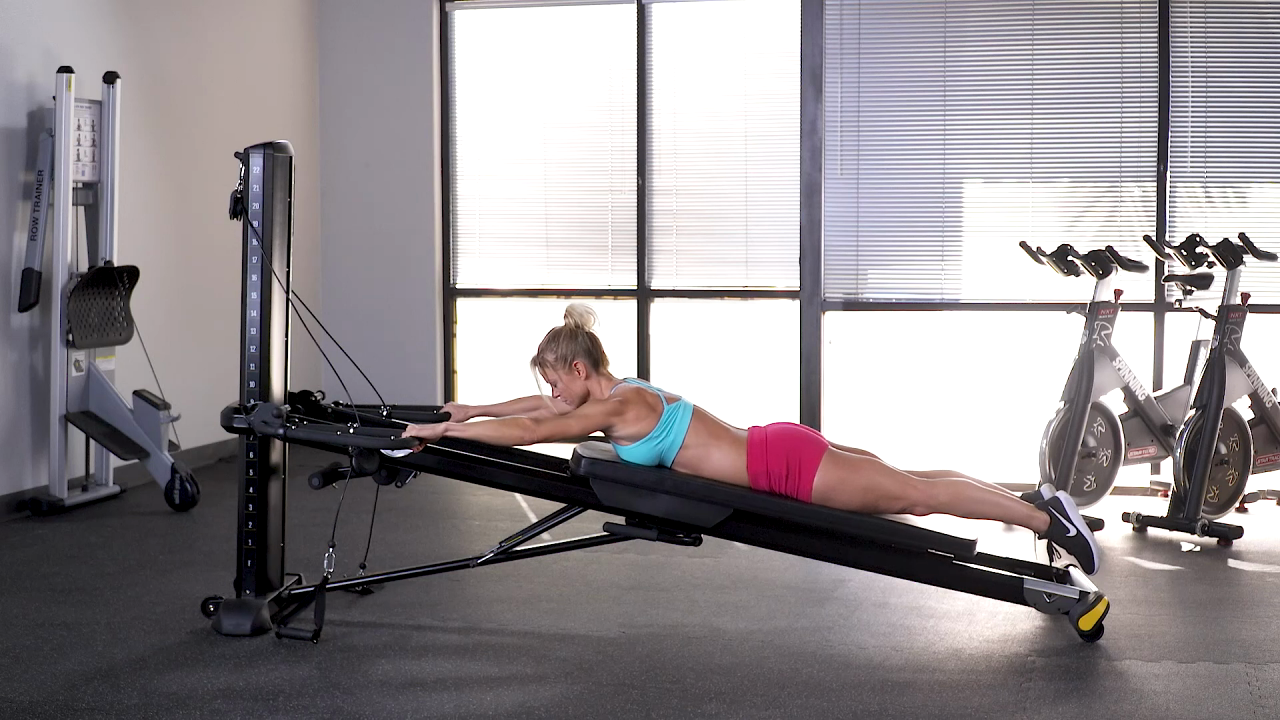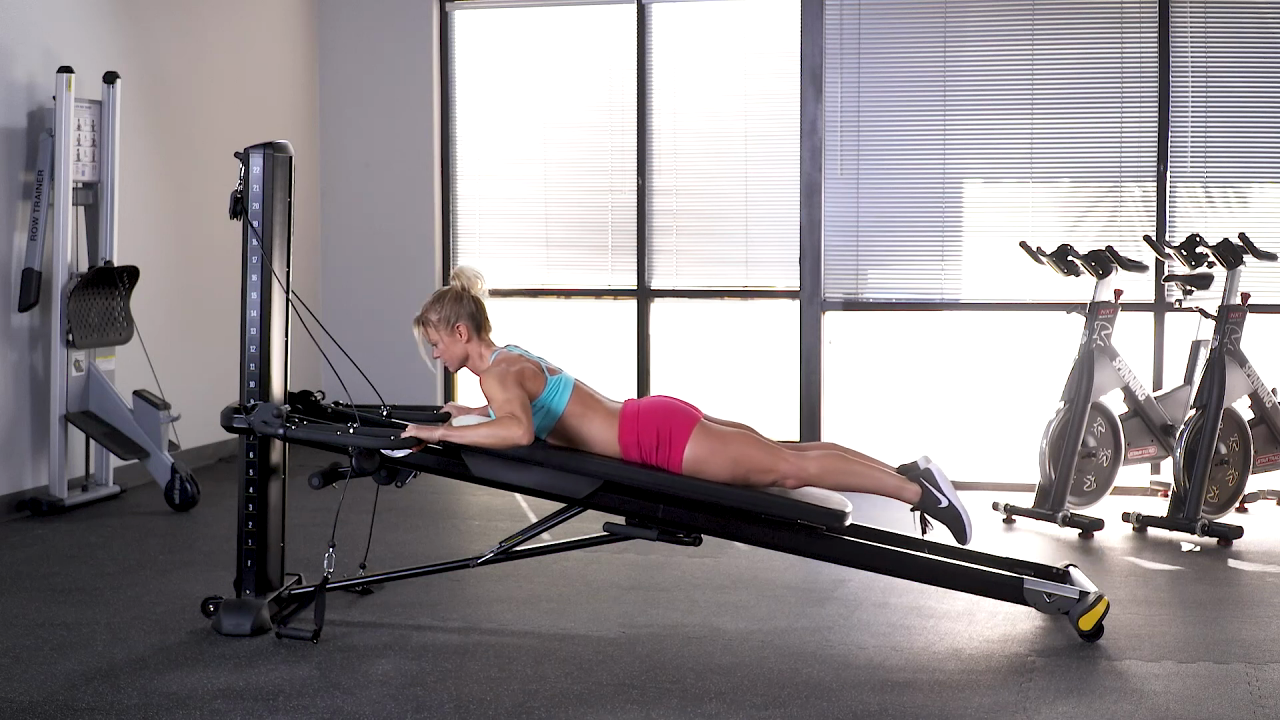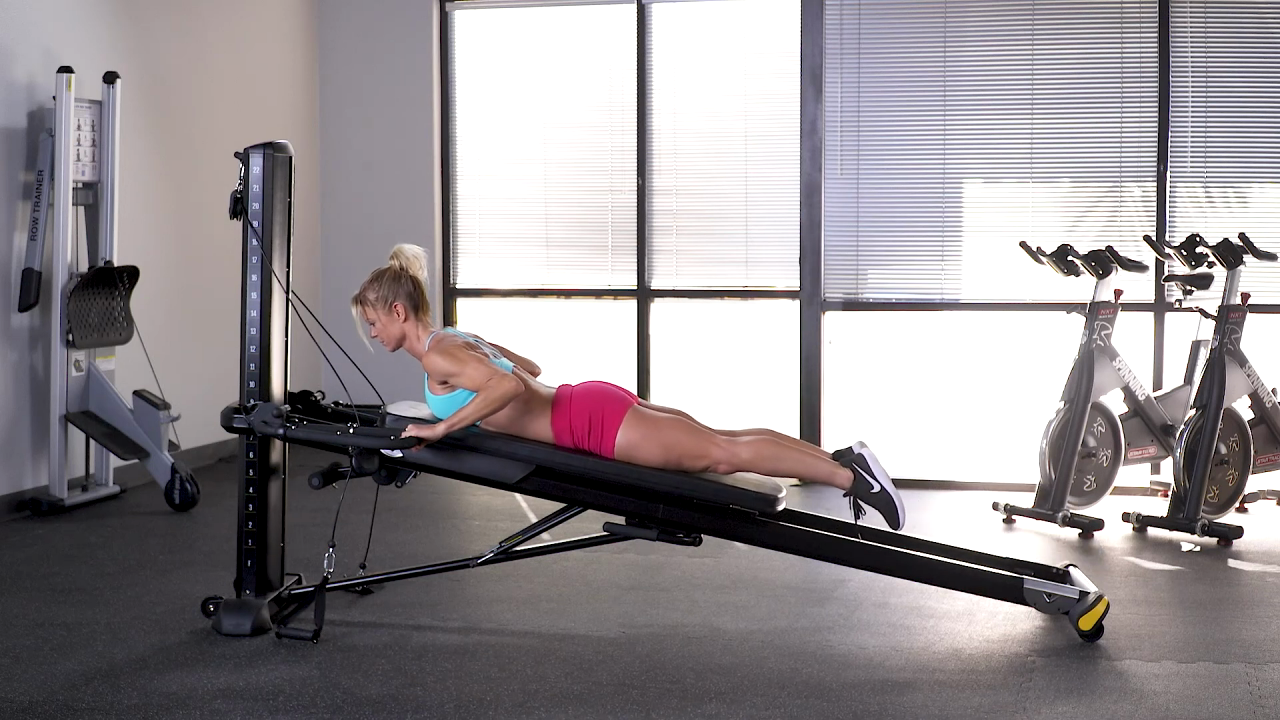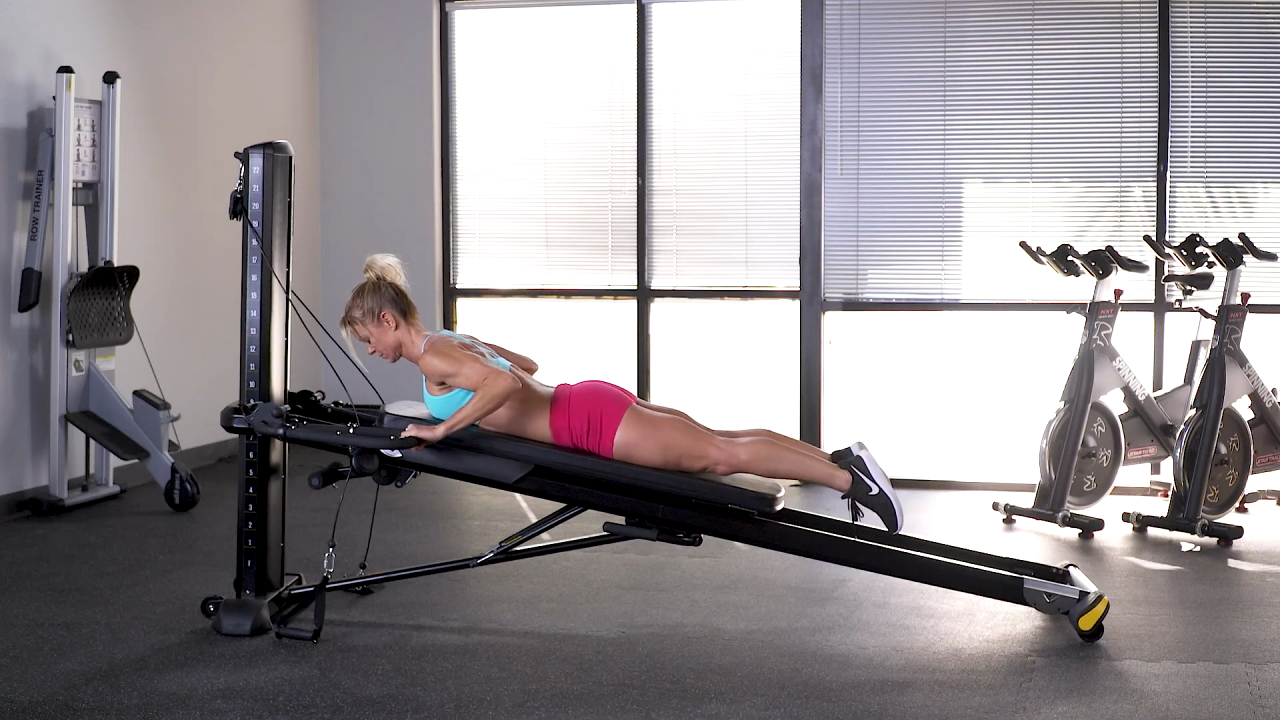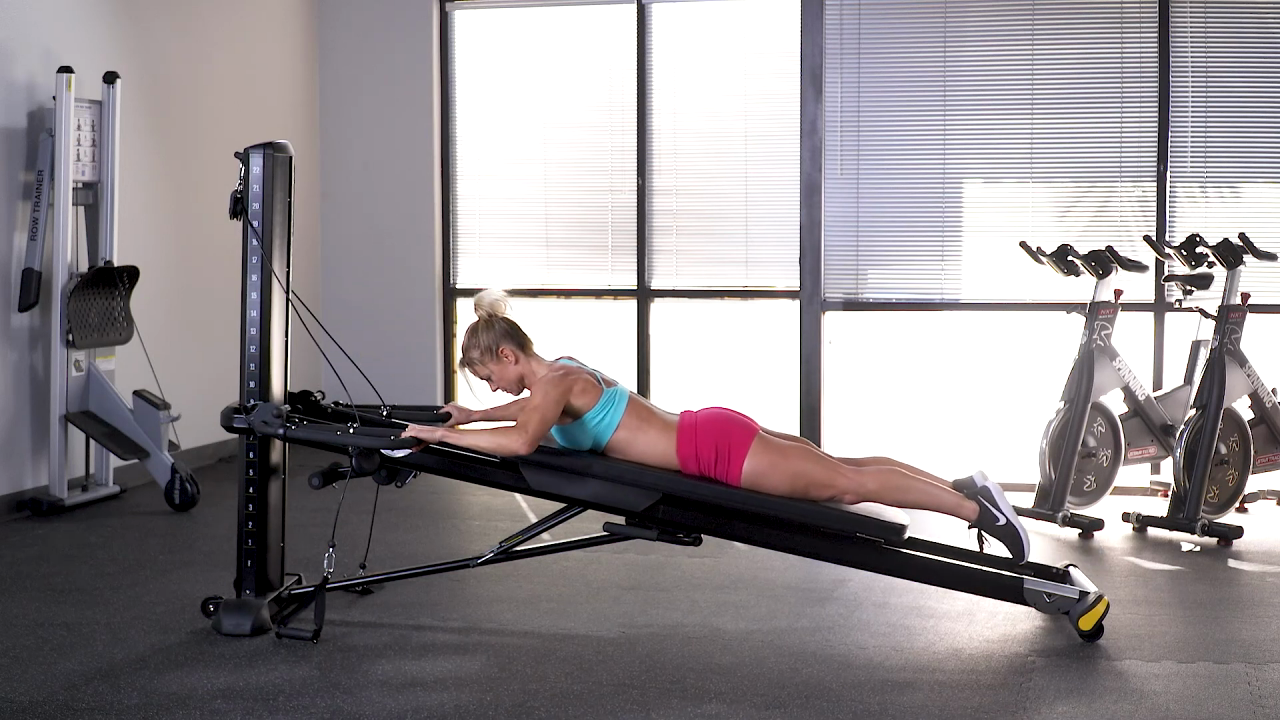
dt=1s
person 1, frame 1
left shoulder: (616, 407)
right shoulder: (614, 392)
left elbow: (529, 432)
right elbow: (545, 407)
left wrist: (442, 432)
right wrist: (472, 408)
left hip: (782, 464)
right hip: (779, 453)
left knee: (914, 495)
right knee: (910, 484)
left ankle: (1046, 518)
right ankle: (1034, 501)
person 1, frame 2
left shoulder: (497, 372)
right shoulder: (511, 358)
left elbow: (521, 433)
left wrist: (443, 433)
right wrist: (480, 412)
left hip: (657, 436)
right hip: (658, 423)
left knee: (789, 469)
right knee: (785, 454)
left ankle: (917, 491)
right ankle: (910, 474)
person 1, frame 3
left shoulder: (436, 354)
right shoulder: (454, 338)
left elbow: (508, 385)
left wrist: (441, 427)
right wrist: (464, 398)
left hip: (589, 423)
right hip: (591, 406)
left knee: (721, 457)
right knee: (723, 441)
left ankle: (849, 476)
right ankle: (841, 459)
person 1, frame 4
left shoulder: (432, 354)
right shoulder: (449, 340)
left elbow: (504, 383)
left wrist: (443, 428)
right wrist: (455, 398)
left hip: (591, 422)
right hip: (593, 405)
left knee: (720, 456)
right knee: (722, 440)
left ankle: (849, 479)
right ankle: (841, 461)
person 1, frame 5
left shoulder: (556, 381)
right shoulder: (560, 370)
left elbow: (522, 441)
right elbow: (535, 409)
left wrist: (444, 435)
right wrist: (477, 414)
left hip: (713, 449)
right hip: (716, 432)
left knee: (846, 484)
right knee: (846, 470)
left ankle: (974, 509)
right ankle: (965, 491)
